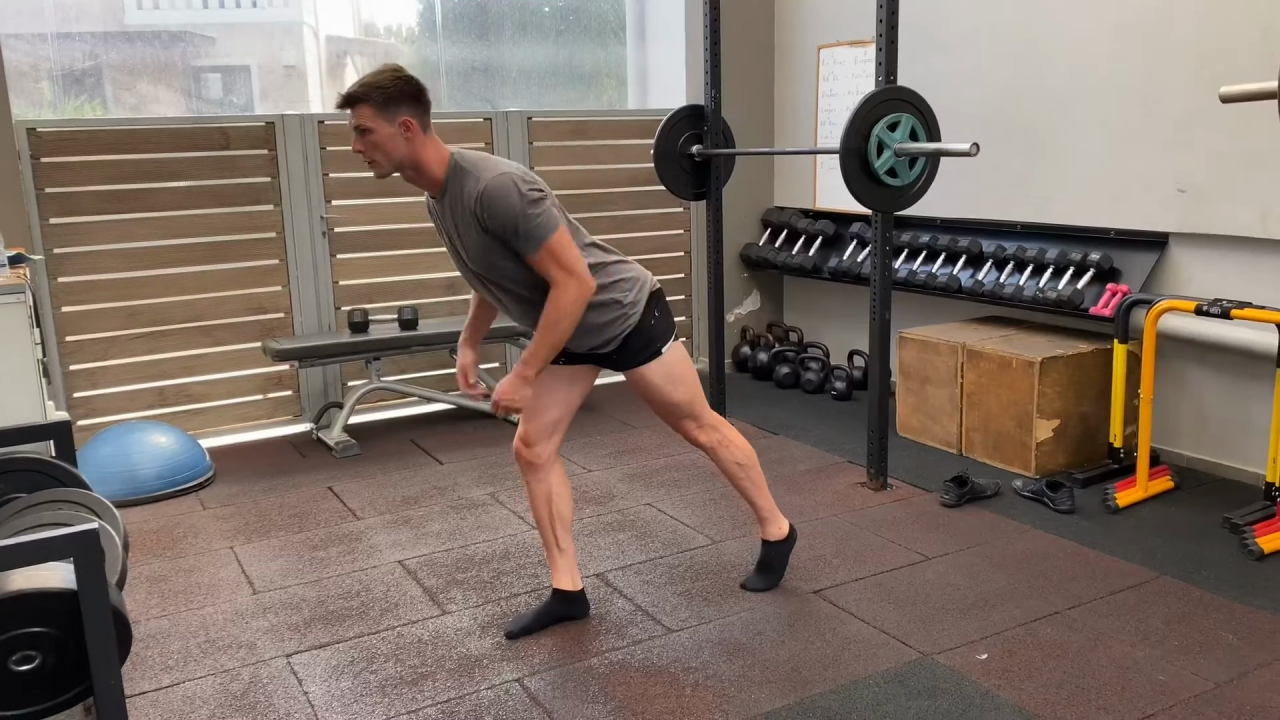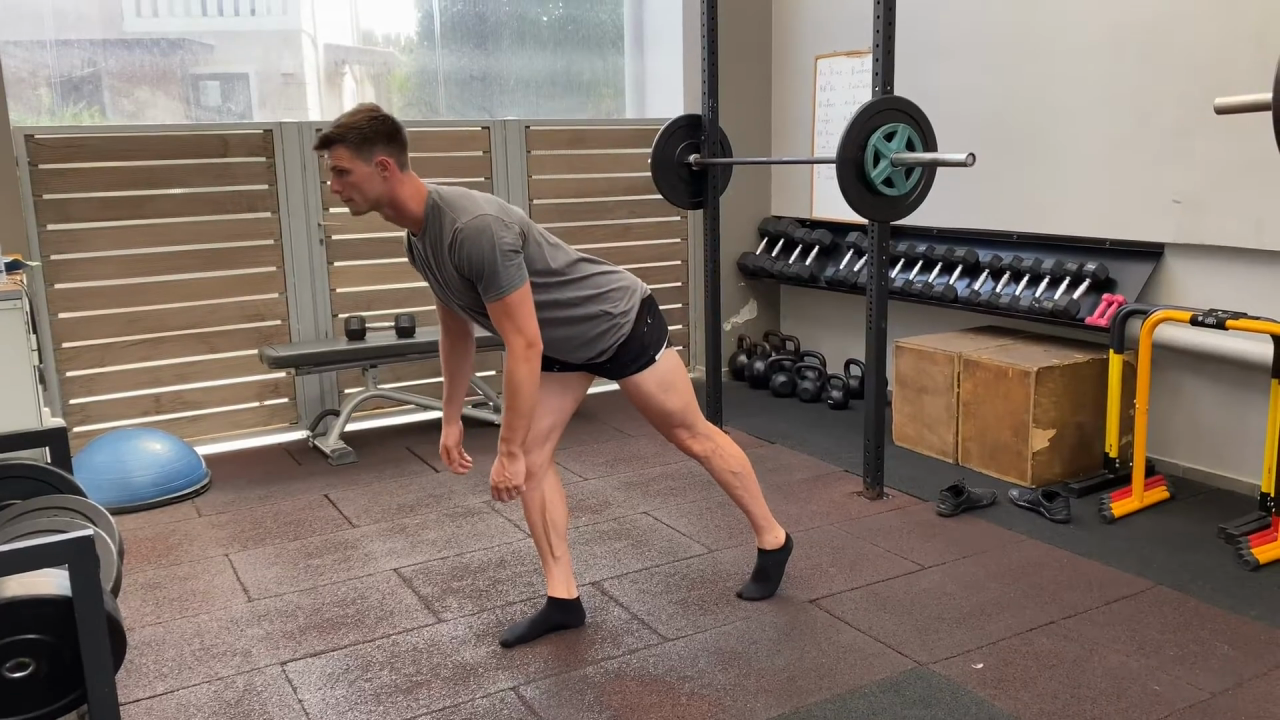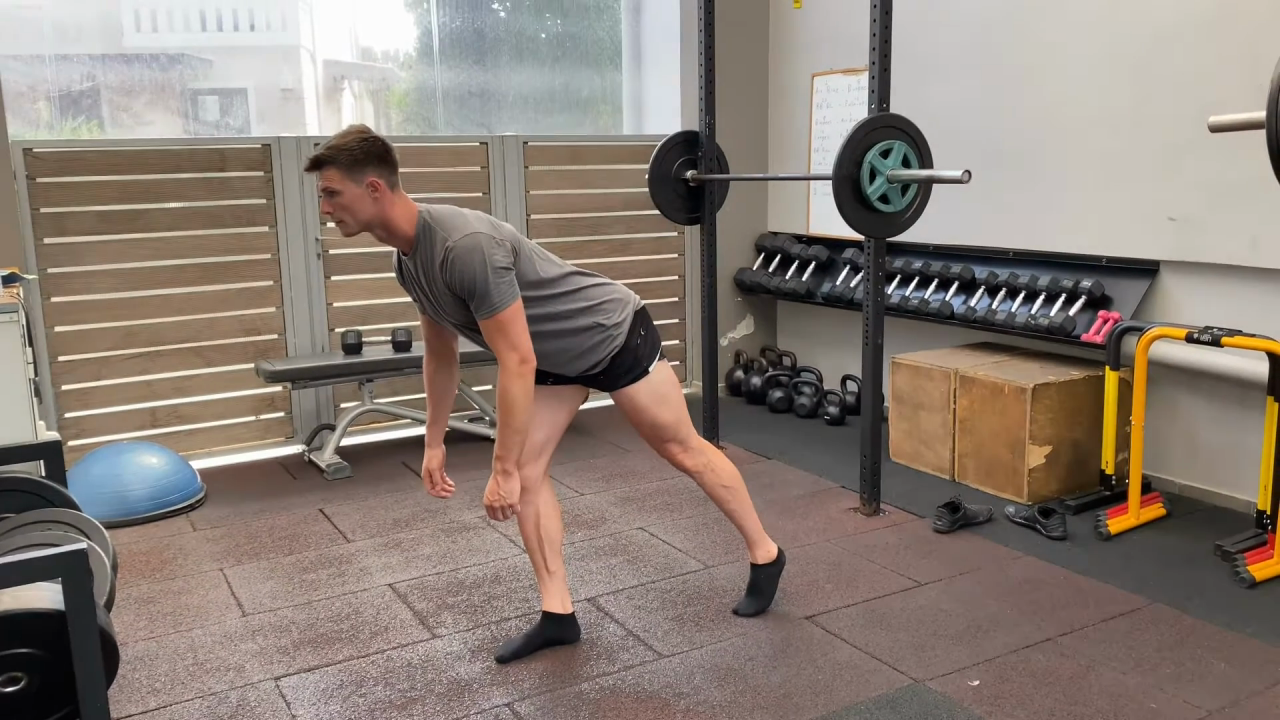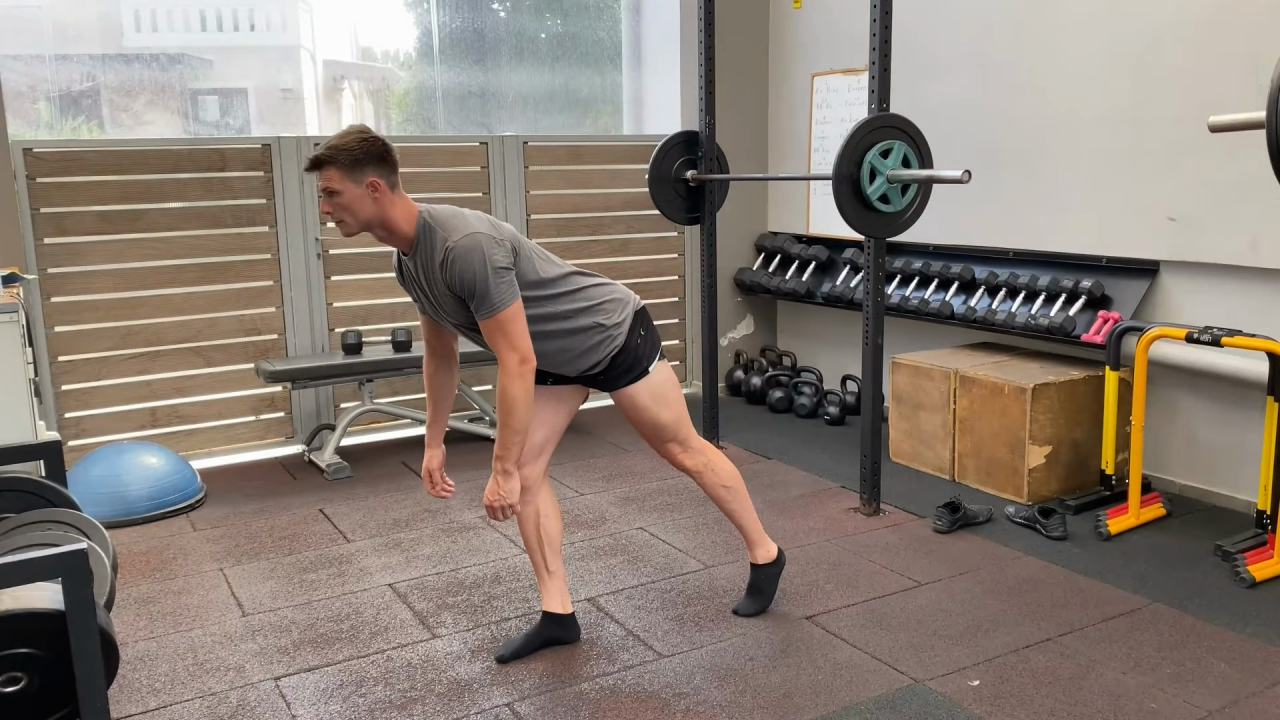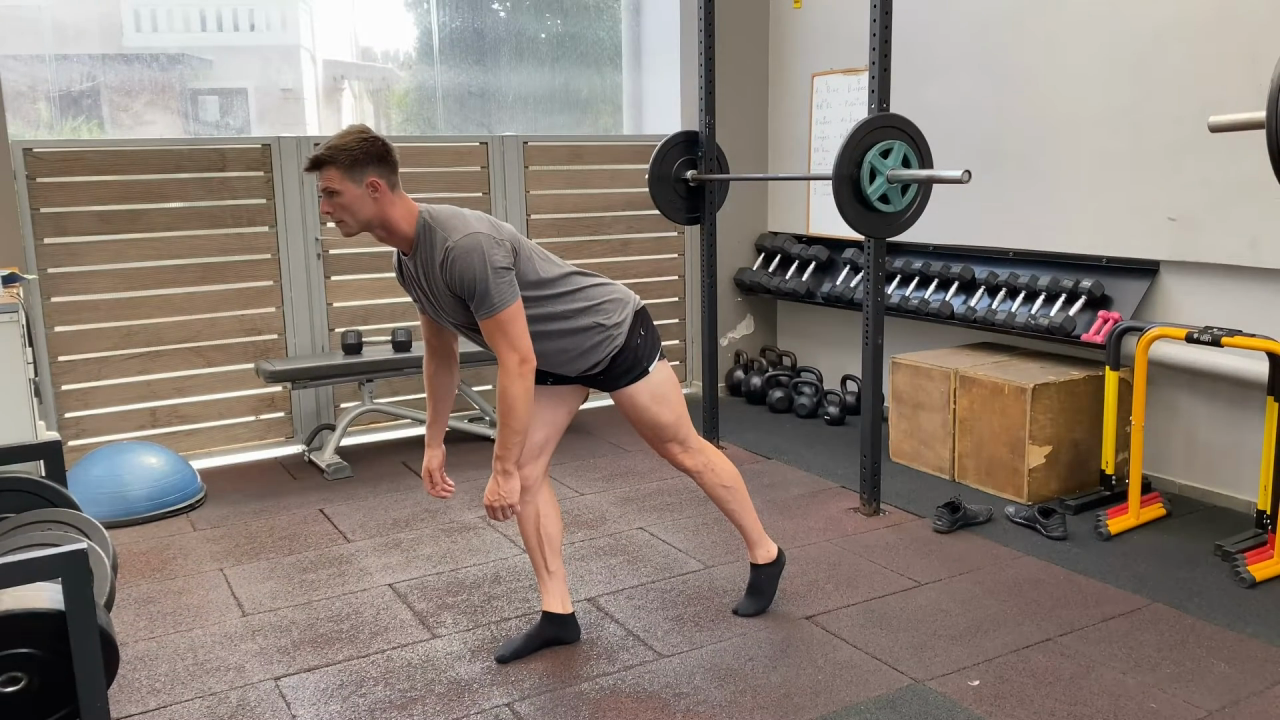
dt=1s
person 1, frame 1
left shoulder: (497, 189)
right shoulder: (438, 198)
left elbow: (577, 283)
left wrist: (524, 376)
right wrist: (468, 344)
left hip: (622, 313)
right hip: (564, 327)
left knee: (700, 427)
right knee: (532, 449)
left ankle: (776, 531)
right ankle: (567, 590)
person 1, frame 2
left shoulder: (476, 229)
right shoulder: (418, 237)
left elbow: (524, 346)
right elbow: (457, 330)
left wrist: (507, 453)
right wrist: (451, 419)
left hip: (620, 322)
right hip: (562, 341)
left knee: (692, 435)
right knee: (532, 459)
left ankle: (772, 540)
right ankle: (563, 599)
person 1, frame 3
left shoulder: (467, 246)
right shoulder: (406, 258)
left elbow: (517, 362)
right elbow: (440, 352)
left wrist: (501, 472)
right wrist: (434, 442)
left hip: (614, 334)
right hip: (557, 355)
left knee: (684, 450)
right knee: (528, 472)
left ankle: (765, 554)
right ankle: (558, 614)
person 1, frame 4
left shoulder: (467, 246)
right shoulder: (405, 258)
left elbow: (517, 362)
right elbow: (440, 353)
left wrist: (501, 471)
right wrist: (434, 442)
left hip: (613, 334)
right hip: (556, 356)
left knee: (684, 450)
right knee: (527, 473)
left ankle: (764, 554)
right ankle: (558, 615)
person 1, frame 5
left shoulder: (467, 247)
right shoulder: (406, 258)
left elbow: (517, 363)
right elbow: (441, 352)
left wrist: (501, 471)
right wrist: (434, 442)
left hip: (613, 334)
right hip: (555, 356)
left knee: (684, 450)
right knee: (527, 473)
left ankle: (765, 554)
right ankle: (558, 615)
